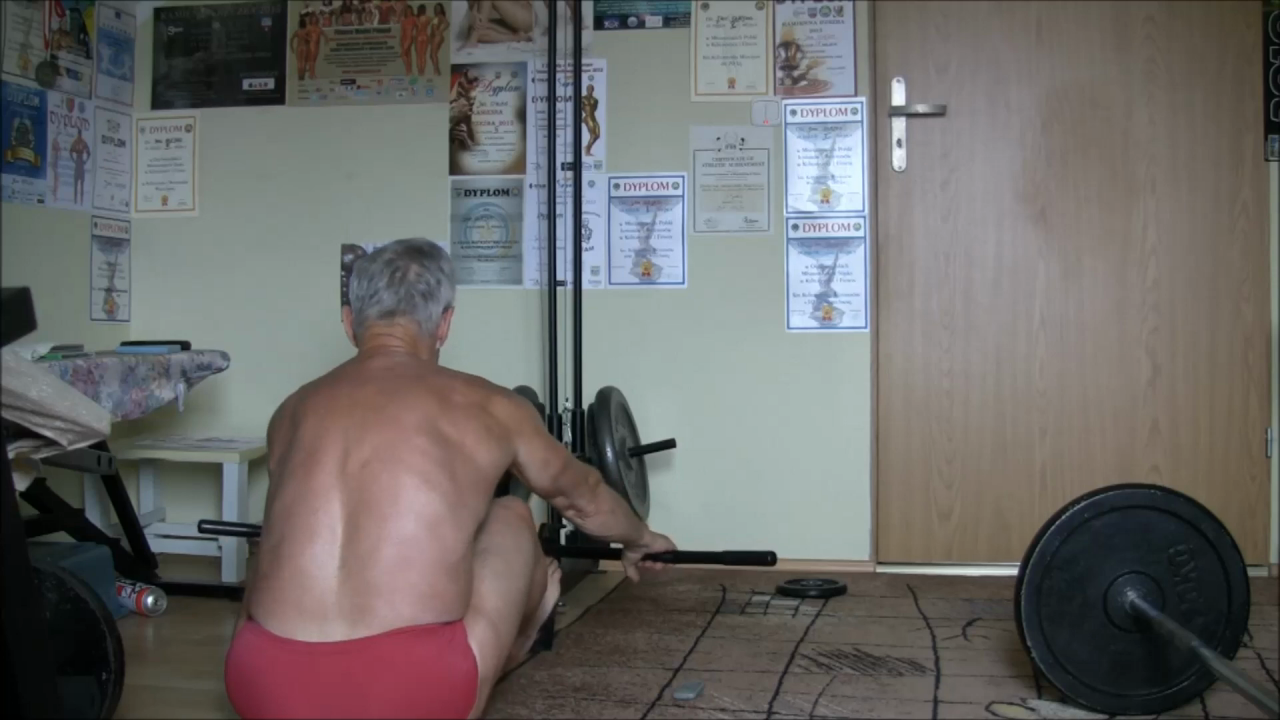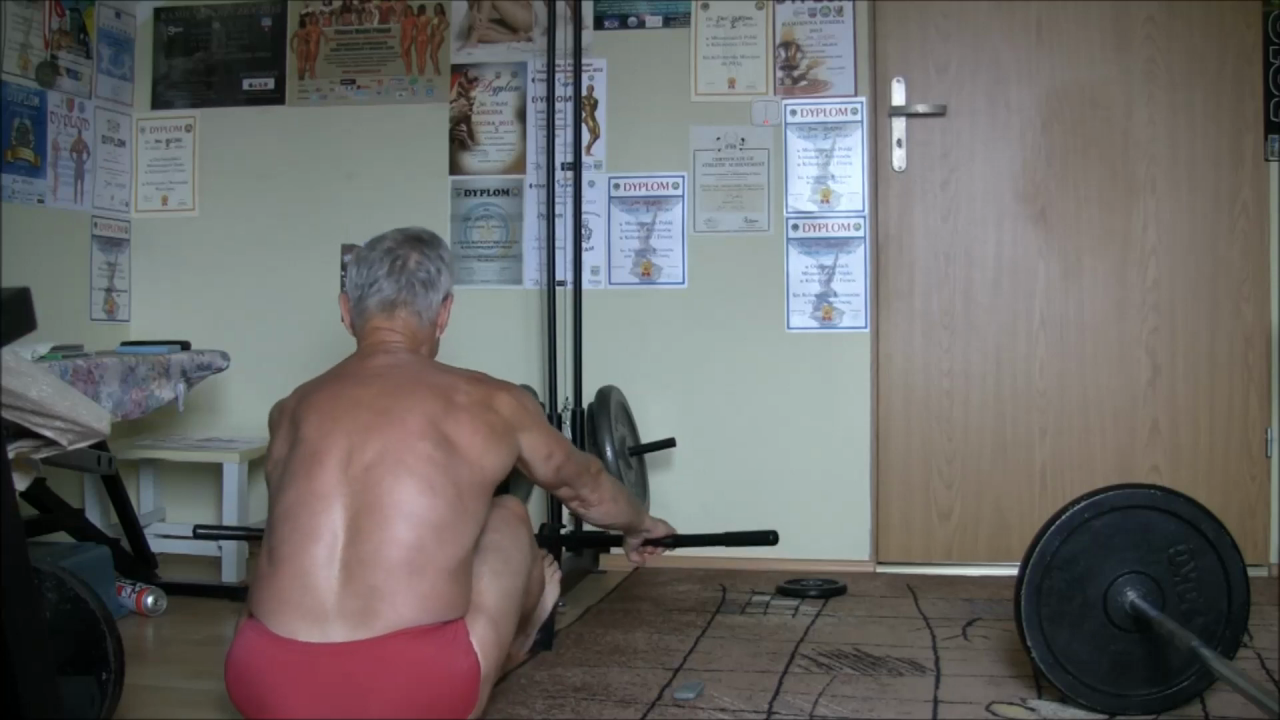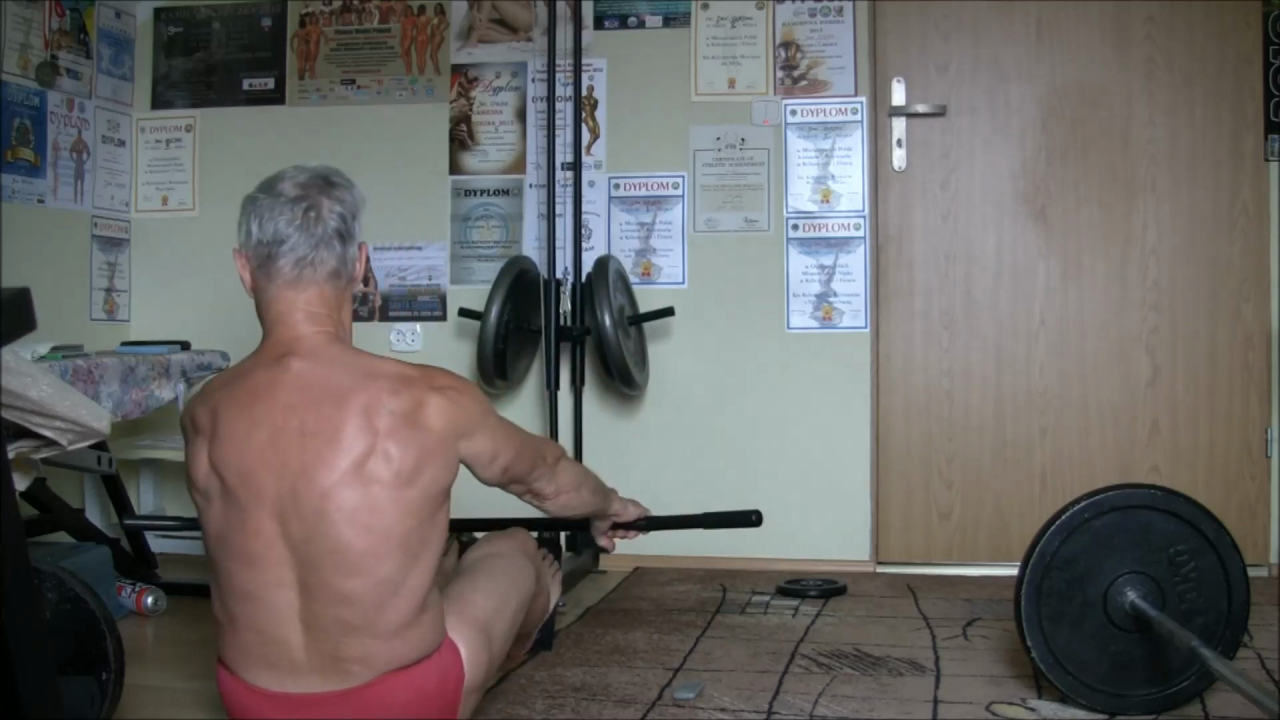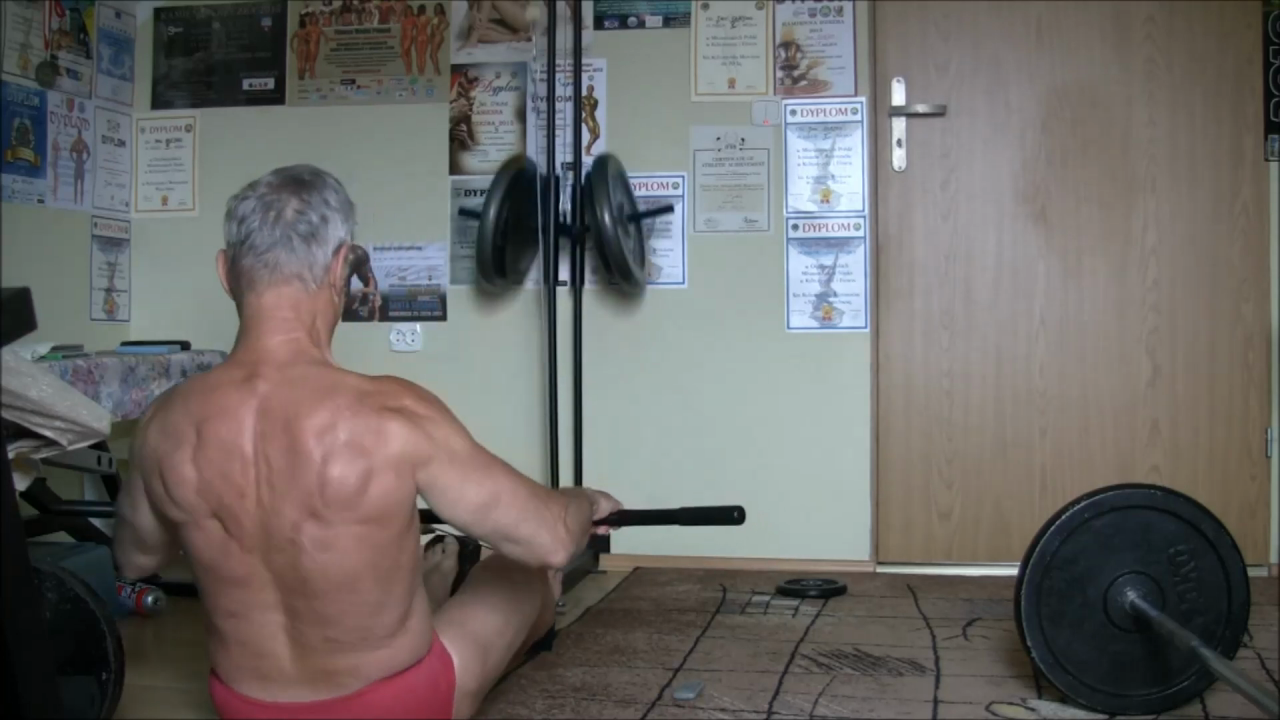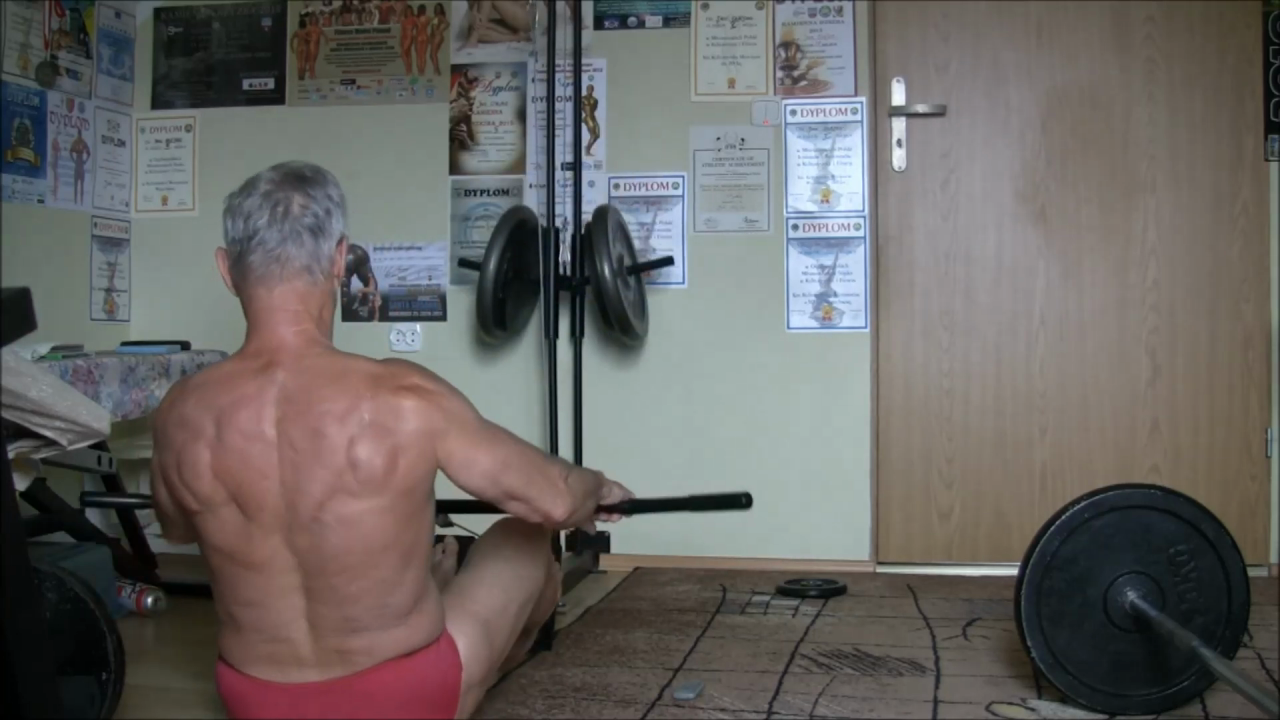
dt=1s
person 1, frame 1
left shoulder: (294, 410)
right shoulder: (486, 405)
right elbow: (584, 498)
right wrist: (640, 540)
right knee: (511, 517)
right ankle: (510, 647)
person 1, frame 2
left shoulder: (290, 410)
right shoulder: (491, 402)
right elbow: (586, 487)
right wrist: (641, 525)
right knee: (508, 517)
right ankle: (515, 640)
person 1, frame 3
left shoulder: (205, 414)
right shoulder: (429, 402)
right elbow: (544, 475)
right wrist: (609, 506)
right knee: (513, 551)
right ankle: (517, 635)
person 1, frame 4
left shoulder: (166, 424)
right shoulder: (389, 416)
left elbow: (135, 559)
right elbow: (551, 540)
right wrist: (586, 503)
right knee: (529, 572)
person 1, frame 5
left shoulder: (183, 412)
right shoulder: (403, 400)
right elbow: (553, 500)
right wrist: (597, 487)
right knee: (524, 543)
right ankle: (498, 663)
